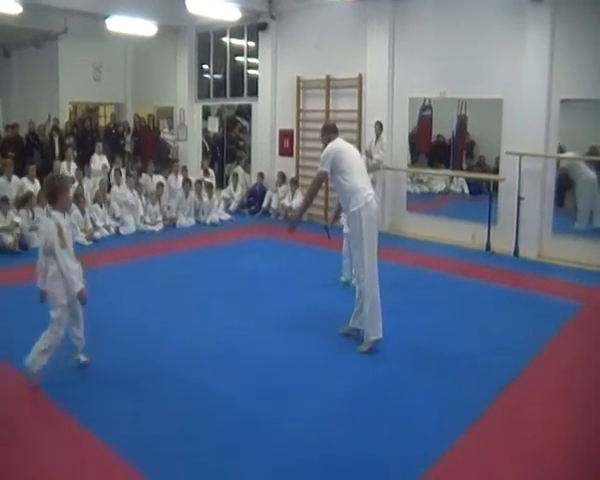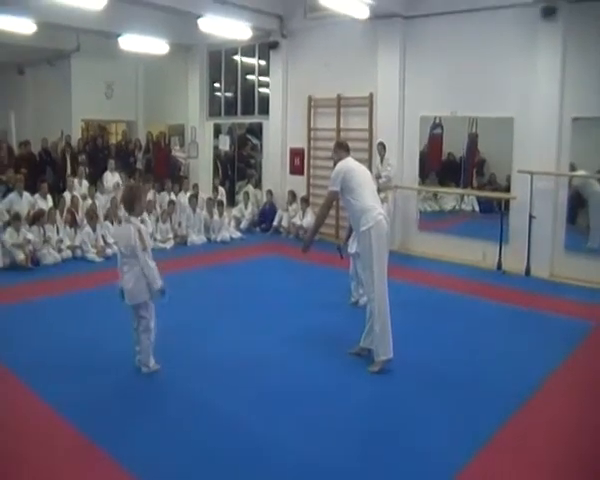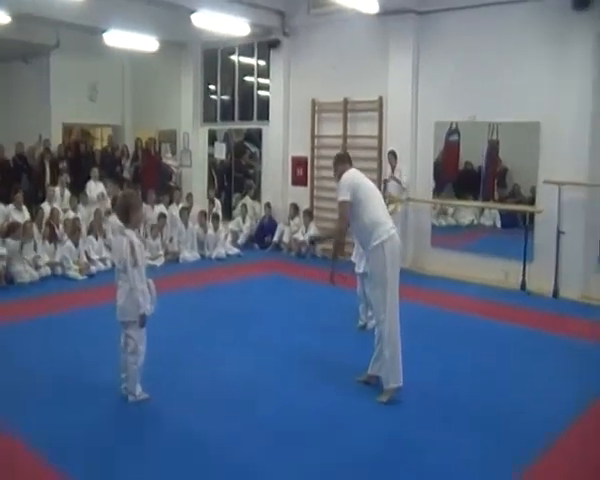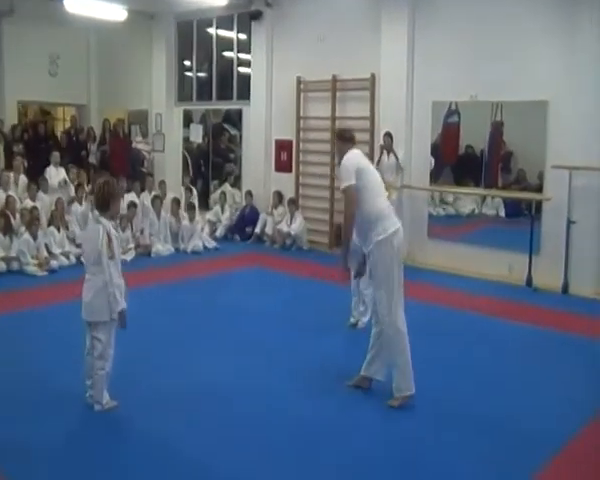
dt=0.7s
person 1, frame 1
left shoulder: (331, 149)
right shoulder: (347, 148)
left elbow: (315, 186)
left wrist: (298, 215)
right wrist: (334, 216)
left hip: (361, 209)
right hip: (364, 207)
left knee: (366, 270)
right knee: (360, 269)
left ankle: (372, 333)
right ankle: (357, 324)
person 1, frame 2
left shoulder: (341, 168)
right shoulder: (359, 168)
left elbow: (326, 206)
left wrist: (310, 236)
left hip: (371, 228)
right hip: (374, 226)
left knee: (376, 289)
right knee: (371, 289)
left ankle: (382, 353)
right ankle: (368, 344)
person 1, frame 3
left shoulder: (346, 179)
right shoulder: (359, 179)
left elbow: (342, 223)
right elbow: (348, 223)
left wrist: (333, 260)
left hip: (381, 244)
right hip: (381, 243)
left knee: (386, 313)
right knee: (380, 312)
left ankle: (391, 382)
right ankle: (377, 371)
person 1, frame 4
left shoulder: (347, 161)
left elbow: (350, 211)
left wrist: (344, 253)
right wrist: (365, 259)
left hip: (383, 239)
right hip: (384, 237)
left knee: (391, 314)
right knee: (380, 314)
person 2, frame 1
left shoulder: (50, 221)
right shoulder: (58, 224)
left elbow: (43, 256)
right elbow: (65, 260)
left wrist: (42, 284)
right wrist: (79, 287)
left hip: (53, 280)
right hip: (62, 282)
left knee: (75, 318)
right knee: (57, 327)
left ankle: (80, 355)
right ankle: (33, 366)
person 2, frame 2
left shoulder: (121, 228)
right shoulder: (138, 230)
left elbow: (120, 259)
right elbow: (146, 261)
left wrist: (122, 283)
right wrist: (158, 284)
left hip: (129, 282)
right hip: (141, 282)
left knee: (139, 323)
right knee: (147, 324)
left ankle: (141, 359)
right ankle: (147, 363)
person 2, frame 3
left shoulder: (120, 239)
right shoulder: (133, 242)
right elbow: (137, 279)
right wrist: (142, 308)
left hip: (124, 300)
right hip: (134, 302)
left knee: (128, 345)
right knee: (136, 347)
left ankle: (127, 385)
right ankle: (133, 391)
person 2, frame 4
left shoulder: (90, 228)
right shoulder: (108, 233)
right elbow: (112, 274)
right wrist: (120, 306)
left hip: (90, 296)
right hip: (104, 300)
left knee: (93, 348)
right knee: (103, 350)
left ankle: (92, 392)
right ankle: (100, 398)
